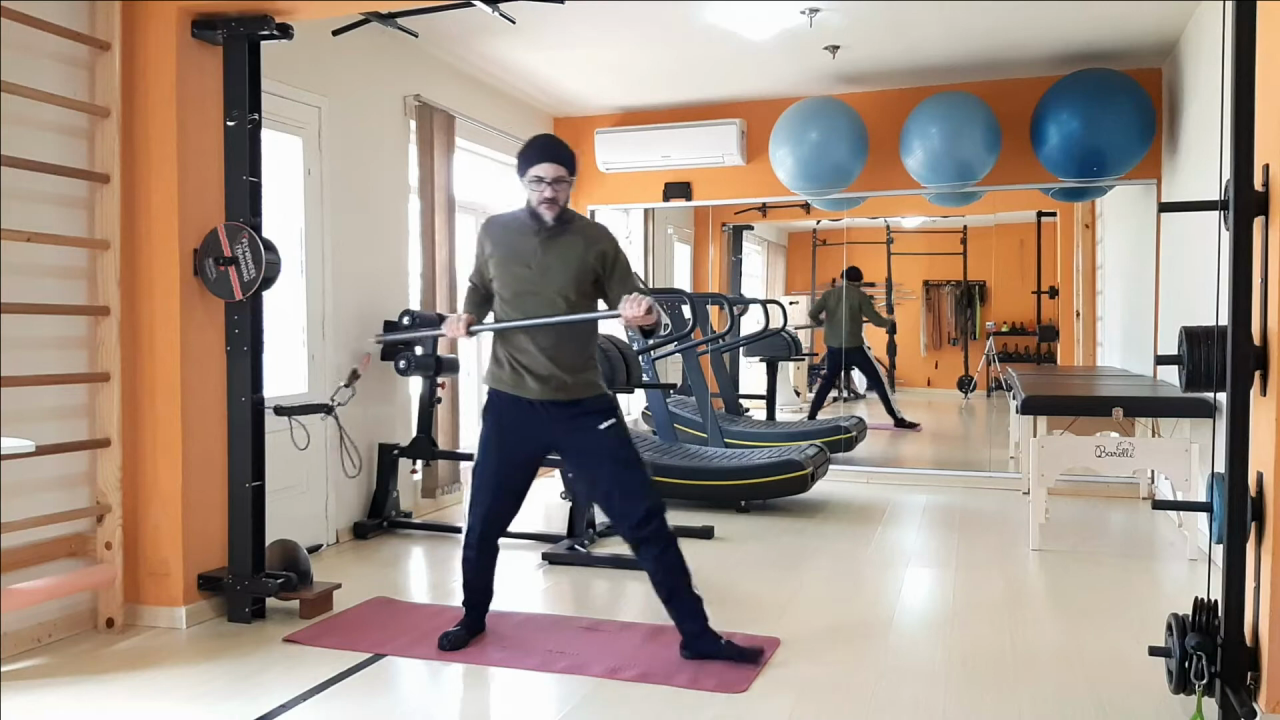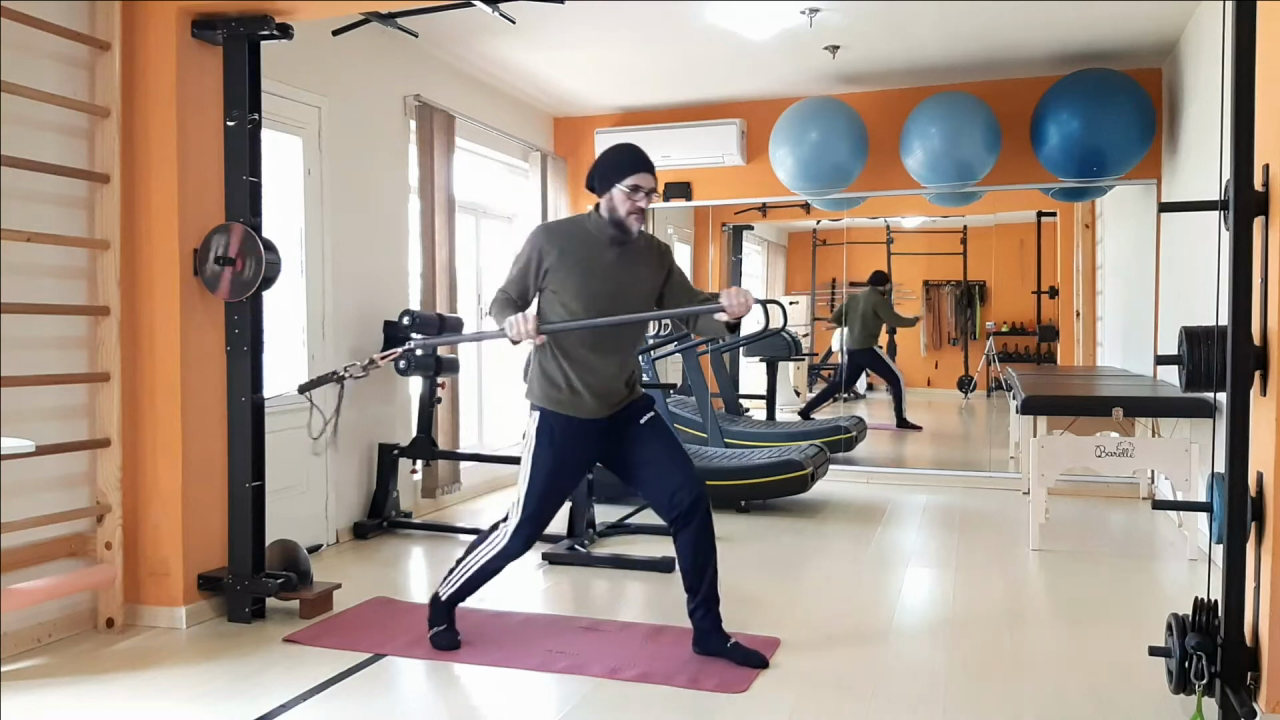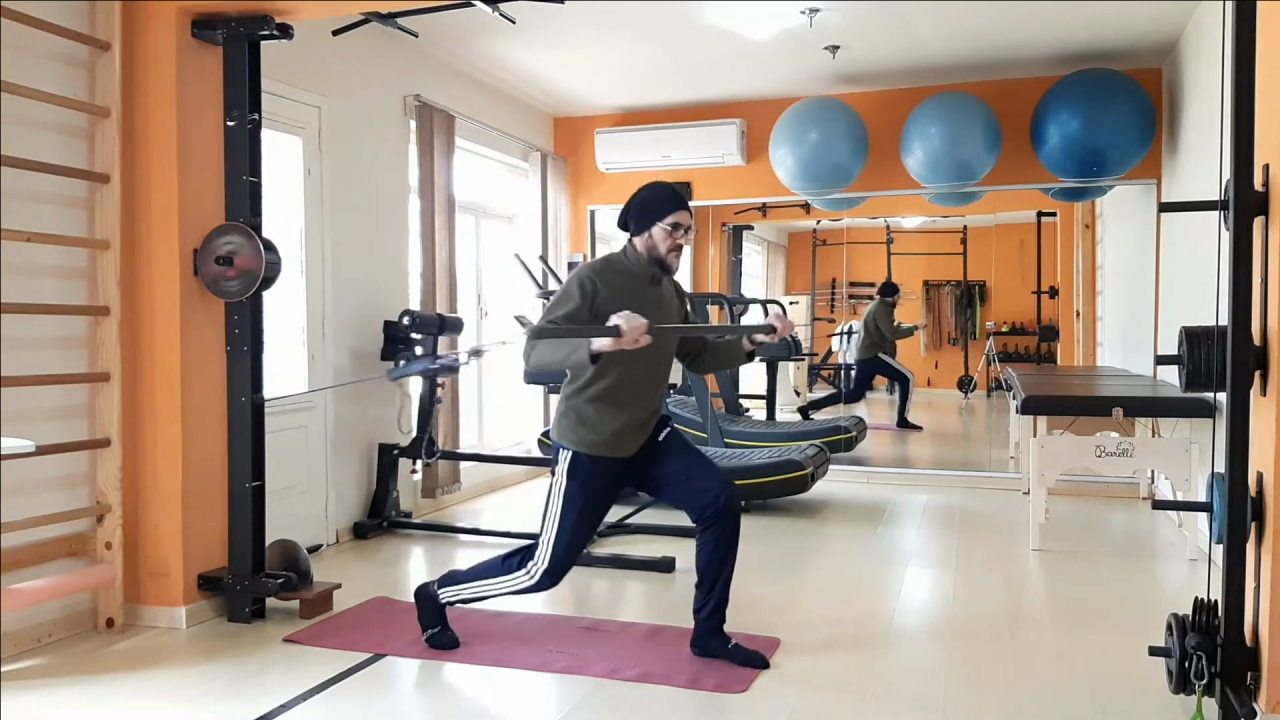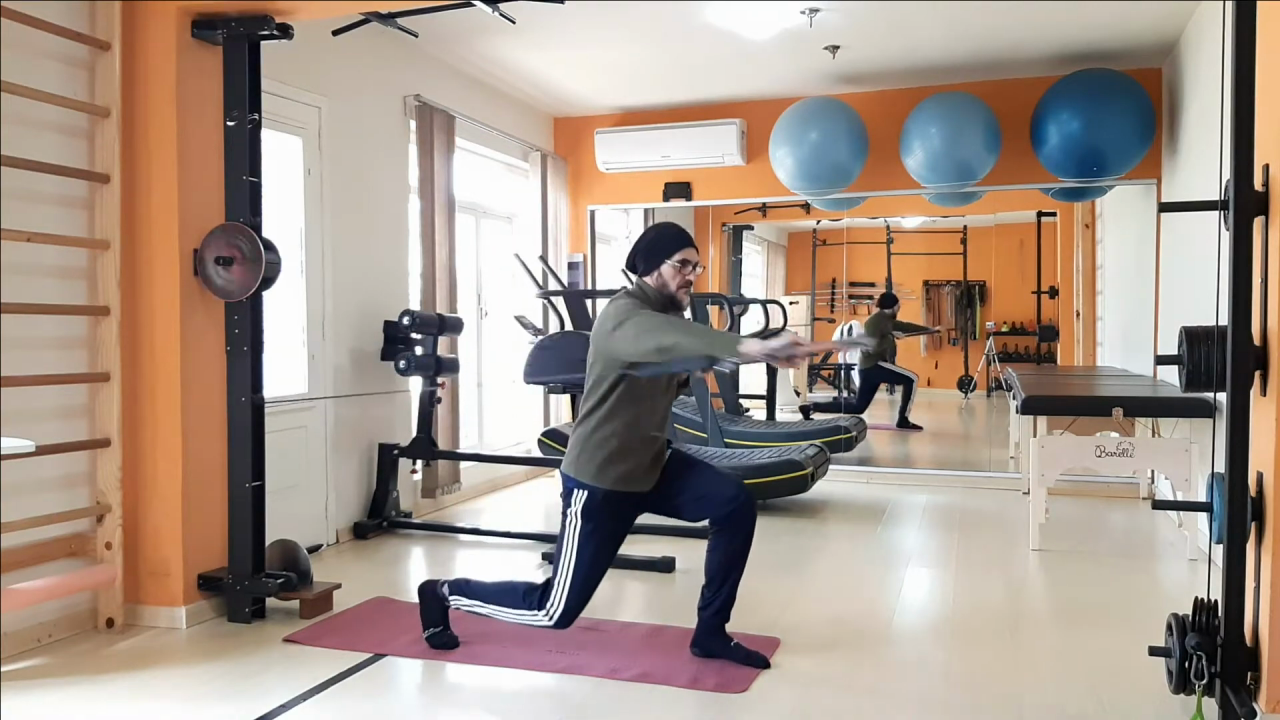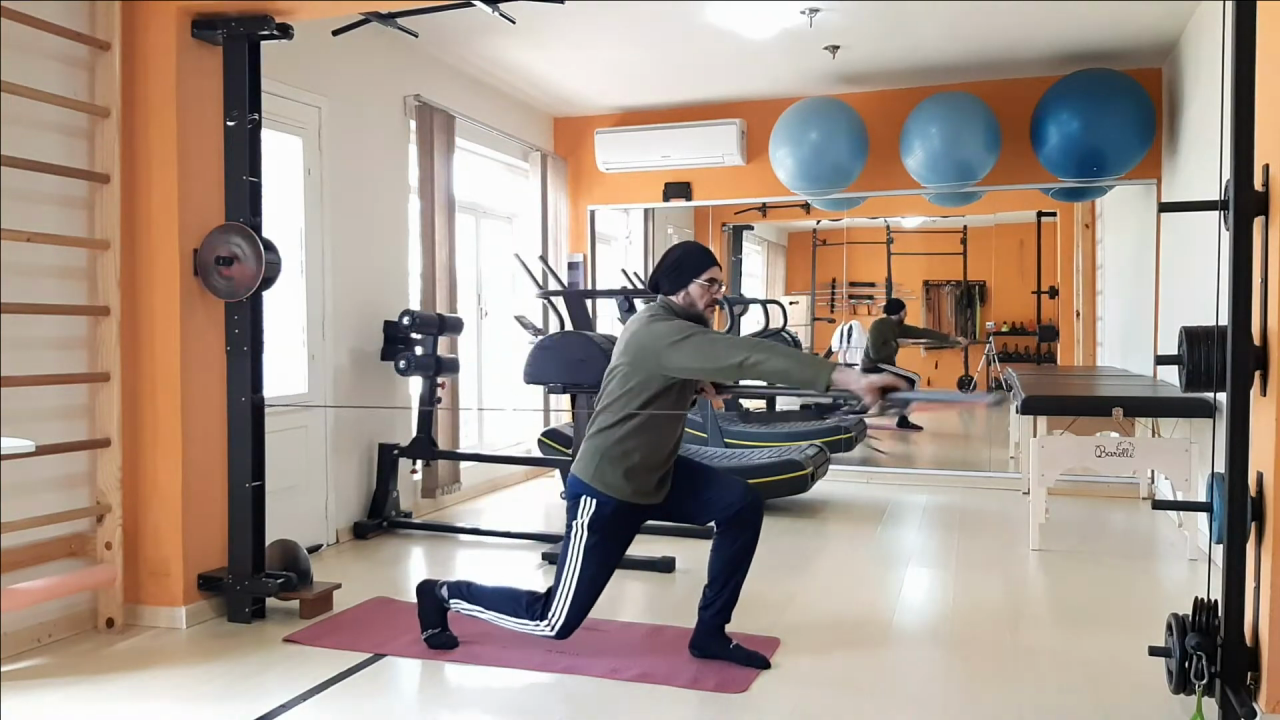
dt=0.5s
person 1, frame 1
left shoulder: (596, 241)
right shoulder: (494, 232)
left elbow: (634, 304)
left wrist: (642, 315)
right wrist: (467, 316)
left hip: (581, 403)
right hip: (511, 402)
left knee: (640, 513)
right knee: (484, 519)
left ankle: (696, 634)
right ankle: (474, 616)
person 1, frame 2
left shoulder: (655, 255)
right shoulder: (551, 240)
left elbow: (693, 317)
right elbow: (506, 300)
left wrist: (724, 314)
right wrist: (513, 322)
left hip: (625, 408)
right hip: (560, 413)
left knee: (690, 503)
right knee: (521, 527)
left ankle: (708, 632)
right ankle: (443, 605)
person 1, frame 3
left shoulder: (670, 290)
right shoulder: (595, 278)
left elbow: (698, 356)
right elbow: (538, 352)
left wrist: (752, 341)
right wrist: (603, 344)
left hip: (647, 435)
right hip: (589, 445)
left knee: (720, 504)
right knee: (544, 569)
left ankle: (709, 633)
right ankle: (436, 593)
person 1, frame 4
left shoulder: (667, 313)
right shoulder: (625, 312)
right elbow: (660, 340)
right wrist: (749, 347)
left hip: (654, 464)
right hip: (599, 479)
left knee: (736, 505)
right knee: (557, 610)
left ankle: (711, 634)
right ankle: (444, 593)
person 1, frame 5
left shoulder: (671, 327)
right shoulder: (661, 332)
right elbow: (743, 355)
left wrist: (702, 388)
right wrist: (848, 378)
left hip: (657, 475)
right hip: (606, 487)
left knee: (743, 506)
right knee: (559, 620)
left ankle: (709, 635)
right ankle: (443, 594)
